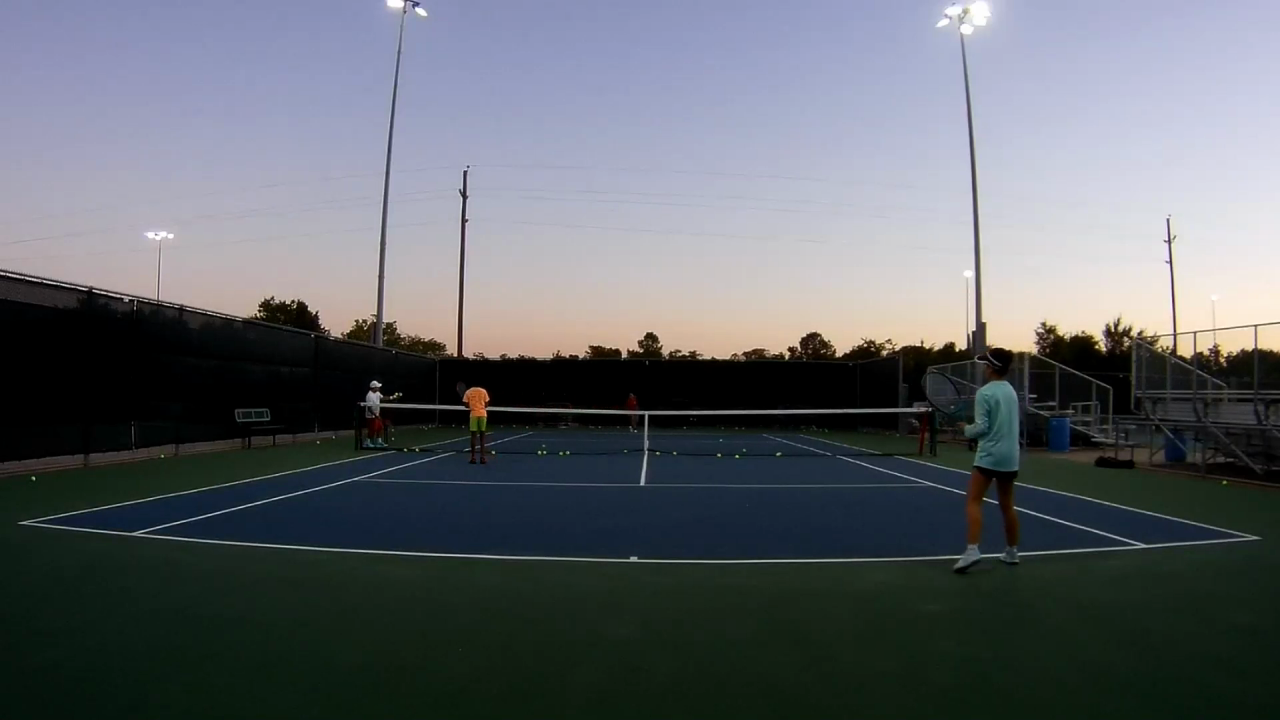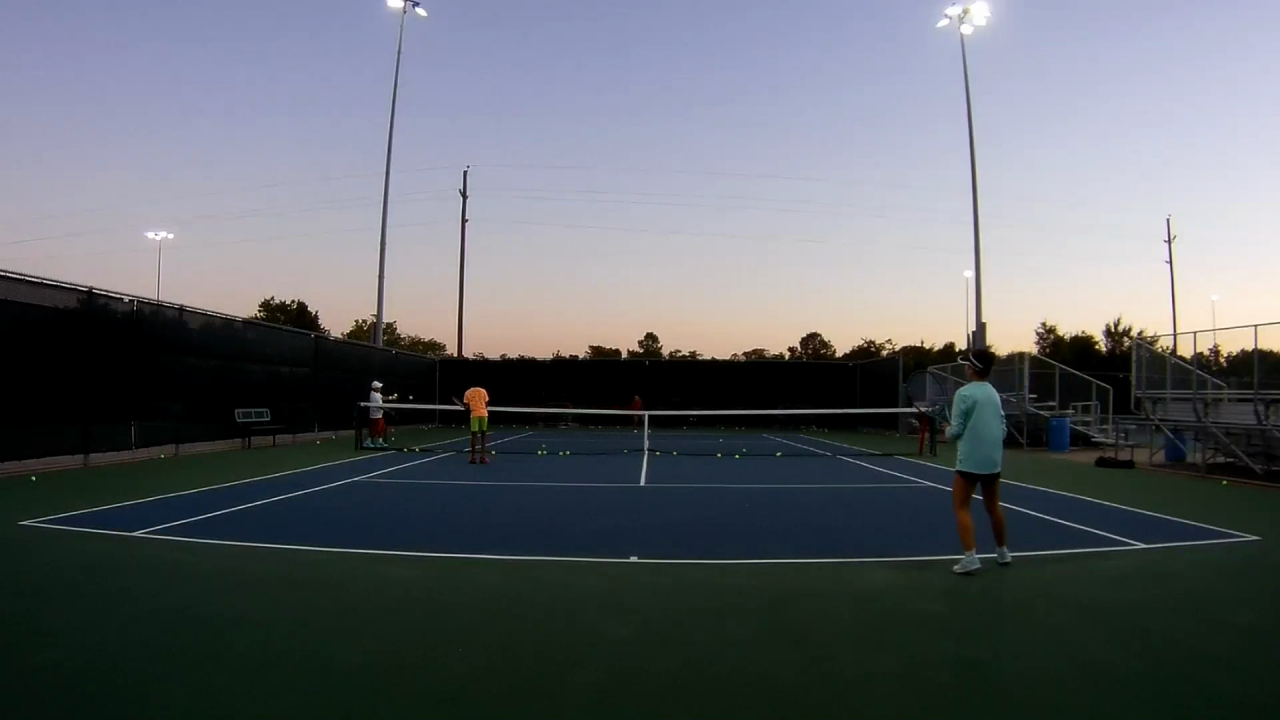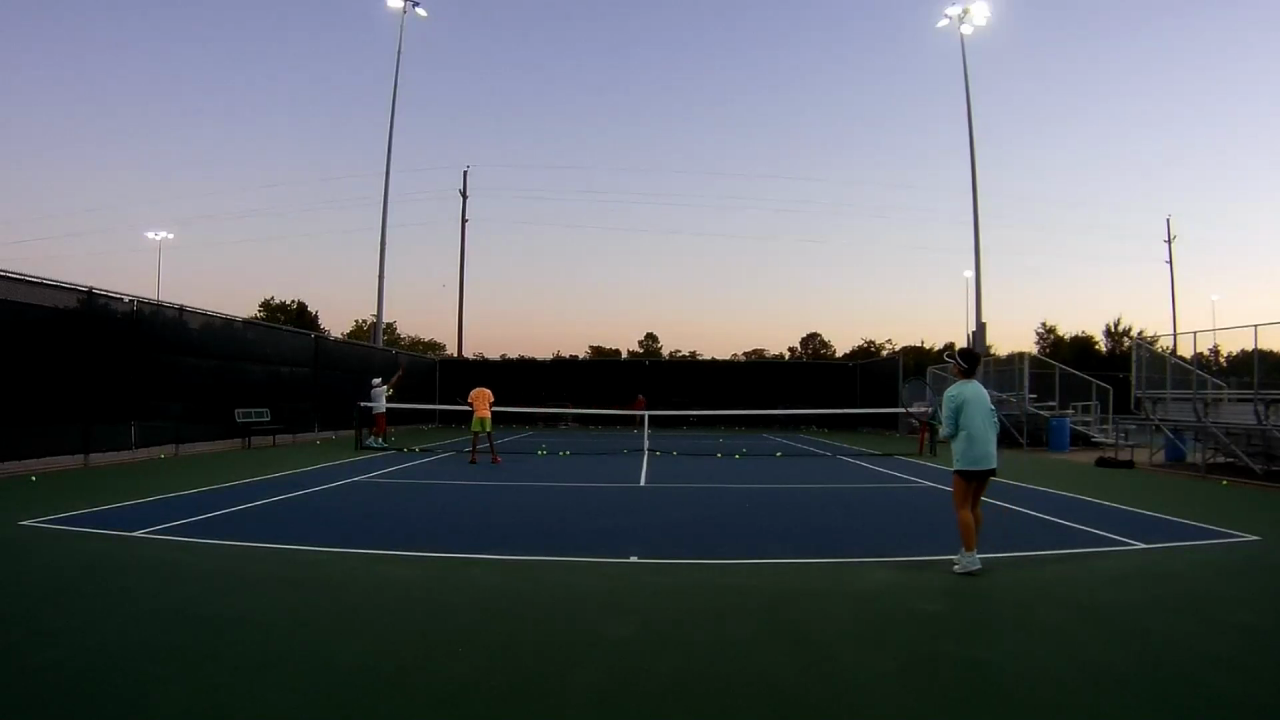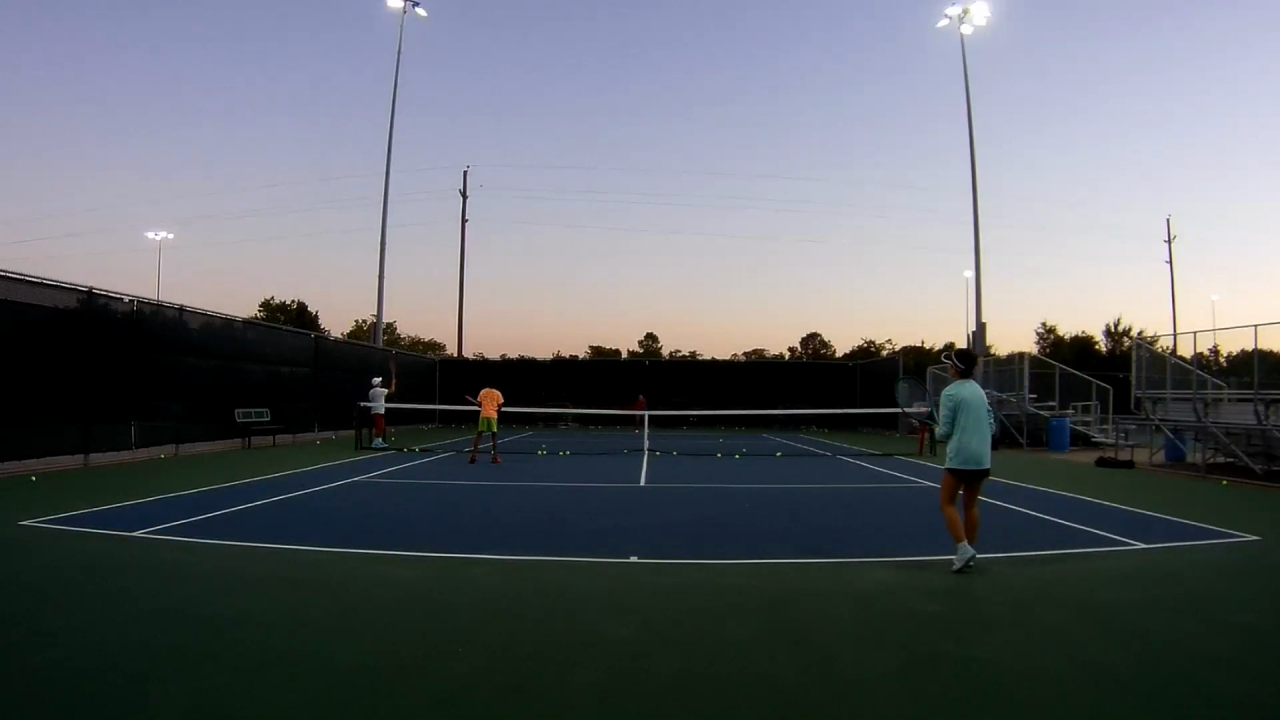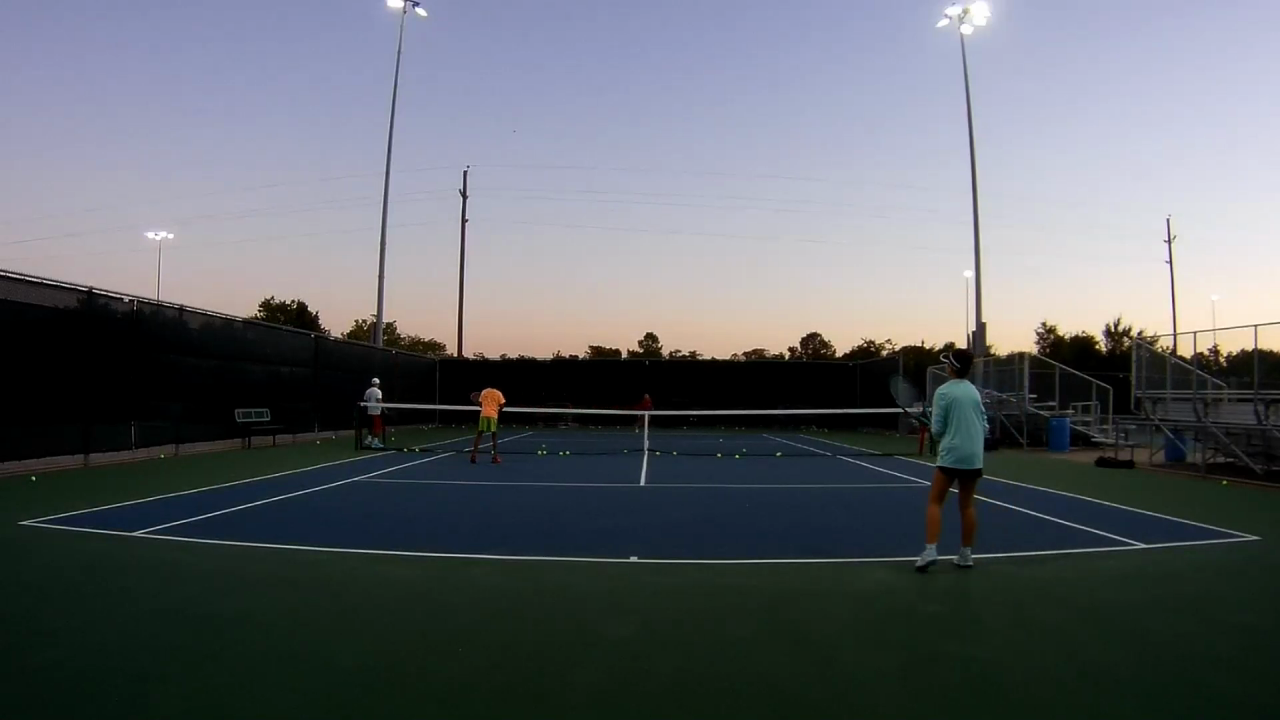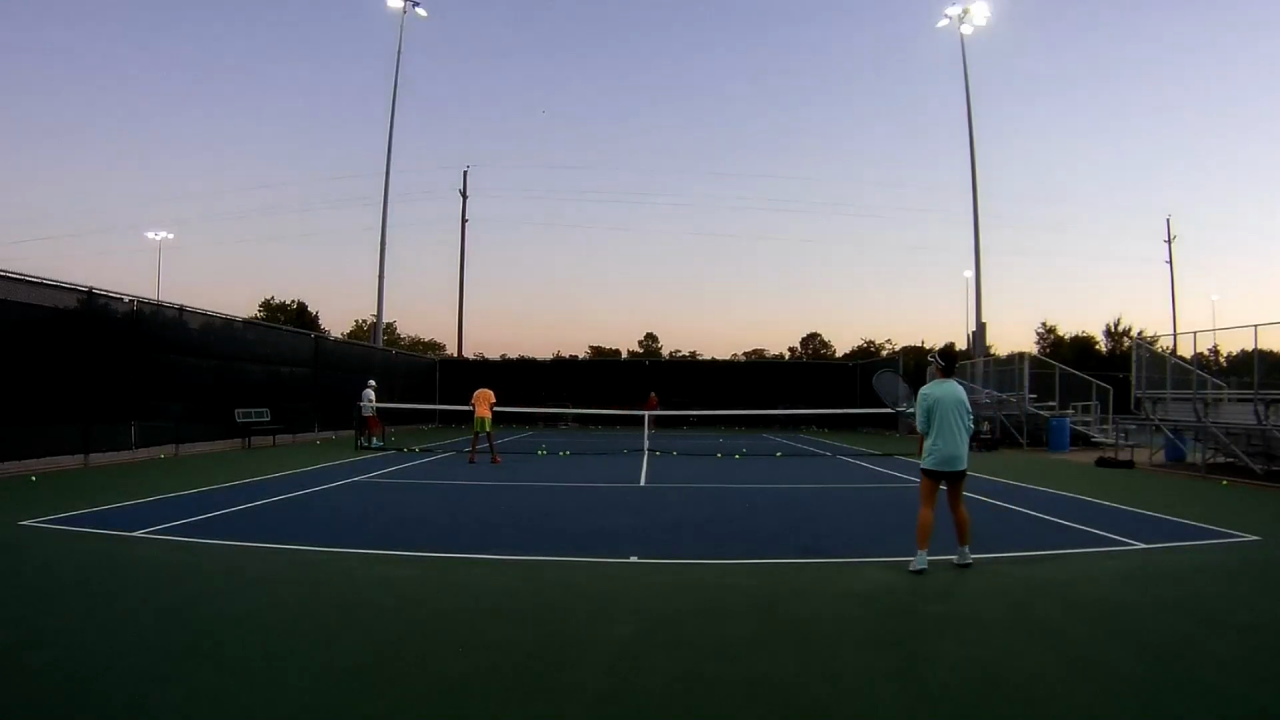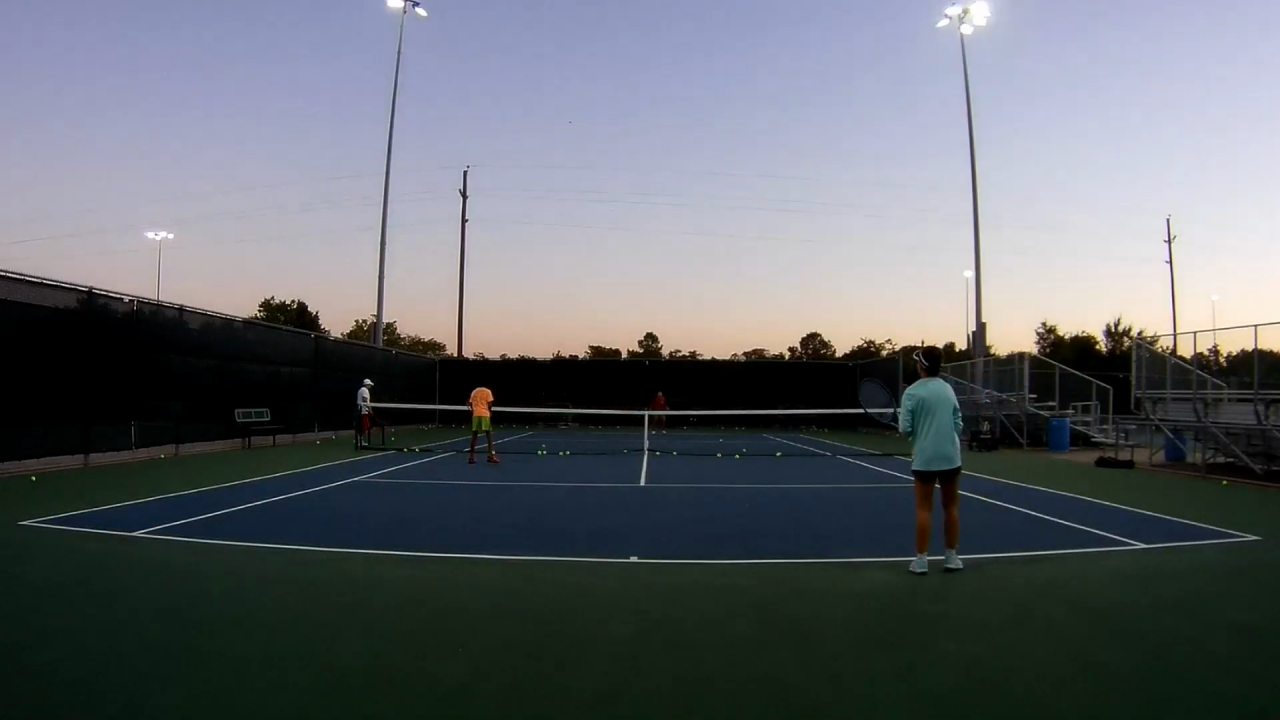
dt=0.3s
person 1, frame 1
left shoulder: (985, 392)
right shoulder: (1011, 391)
left elbow: (981, 427)
right elbow: (1014, 425)
left wrist: (966, 429)
left hip: (989, 456)
right hip: (1010, 457)
left knee: (973, 502)
right knee: (1007, 506)
left ankle: (972, 551)
right ankle: (1012, 551)
person 1, frame 2
left shoulder: (964, 393)
right shoulder: (994, 394)
left elbow: (956, 430)
right elbow: (1002, 429)
left wrist: (947, 430)
left hip: (970, 459)
right hip: (993, 460)
left knee: (961, 508)
right knee: (993, 506)
left ankle: (970, 558)
right ankle: (1003, 552)
person 1, frame 3
left shoulder: (952, 393)
right shoulder: (982, 391)
left elbow: (948, 431)
right elbow: (995, 423)
left wrist: (941, 432)
left hip: (967, 458)
right hip: (988, 457)
left knee: (962, 508)
right knee: (974, 506)
left ankle: (970, 558)
right ankle: (968, 553)
person 1, frame 4
left shoulder: (950, 392)
right shoulder: (979, 391)
left elbow: (945, 430)
right elbow: (991, 425)
left wrist: (937, 432)
left hip: (960, 456)
right hip: (981, 457)
left knee: (947, 504)
right knee: (970, 506)
left ankle: (964, 548)
right ankle: (966, 551)
person 1, frame 5
left shoulder: (943, 391)
right shoulder: (974, 391)
left elbow: (937, 428)
right elbow: (984, 426)
left wrist: (942, 433)
left hip: (951, 455)
right hip: (974, 457)
left knee: (935, 503)
right knee: (967, 506)
left ankle: (930, 549)
right ankle: (966, 554)
person 1, frame 6
left shoulder: (927, 391)
right shoulder: (961, 391)
left elbow: (922, 428)
right elbow: (969, 426)
left hip: (935, 456)
right hip: (958, 457)
left knee: (926, 507)
right knee: (958, 506)
left ankle: (921, 557)
right ankle: (964, 552)
person 1, frame 7
left shoulder: (912, 392)
right shoulder: (948, 390)
left elbow: (905, 428)
right elbow: (958, 425)
left hip: (925, 458)
right hip: (950, 456)
left knee: (924, 509)
right knee: (951, 507)
left ankle: (921, 559)
right ankle: (952, 555)
